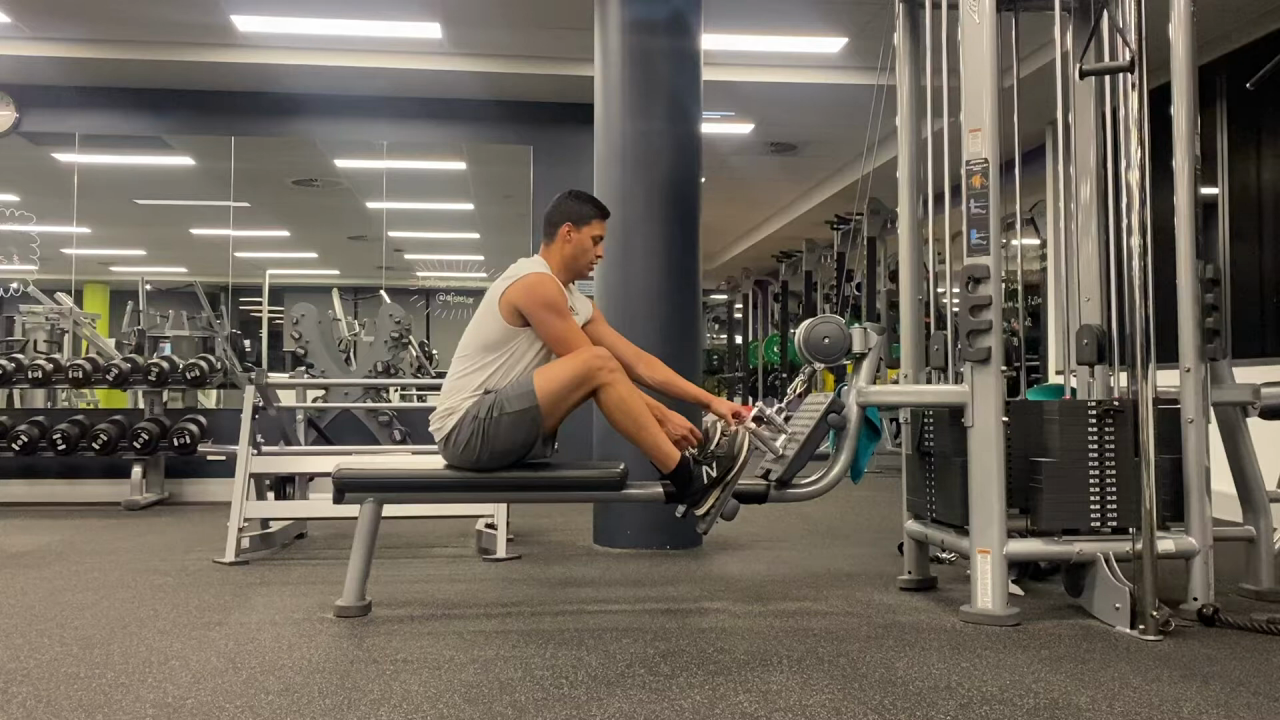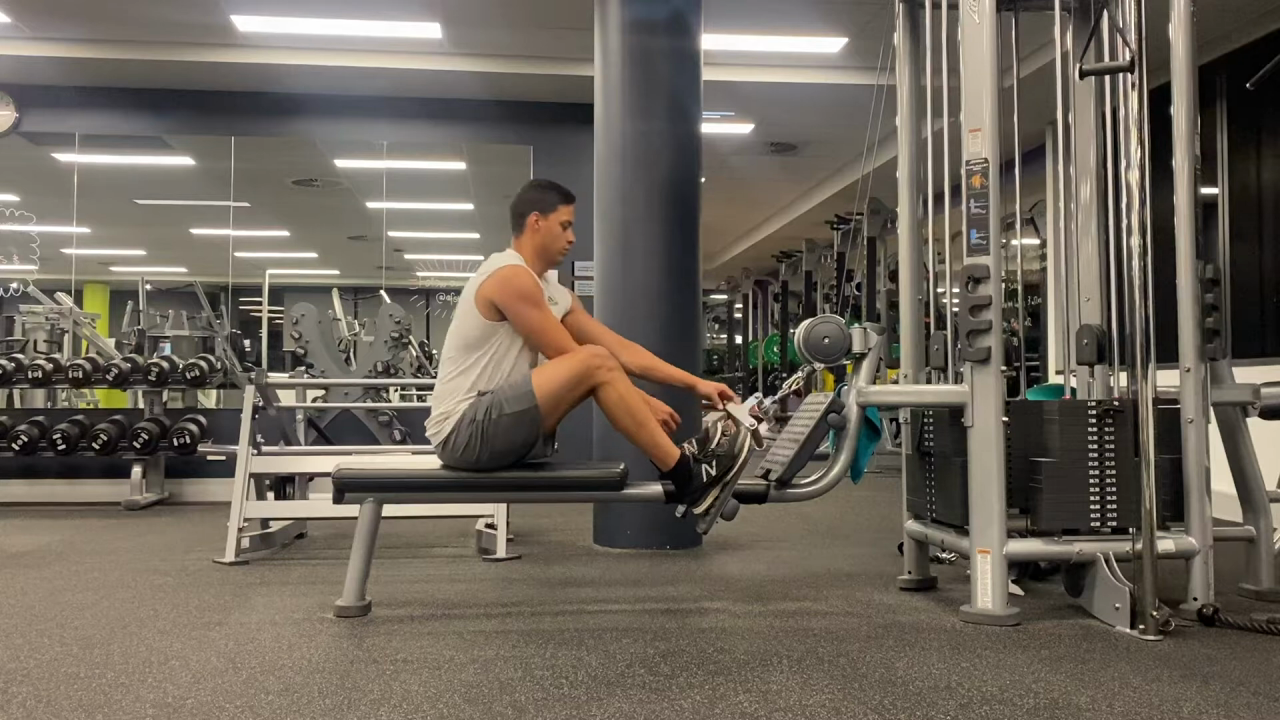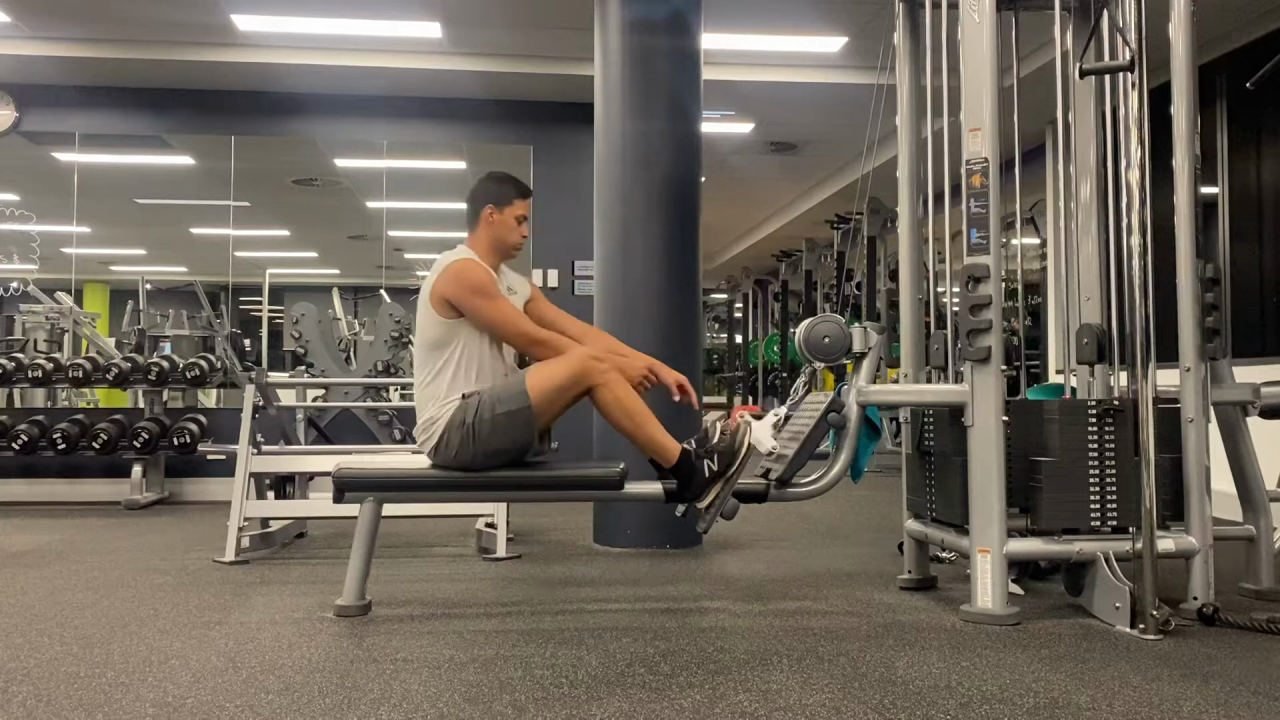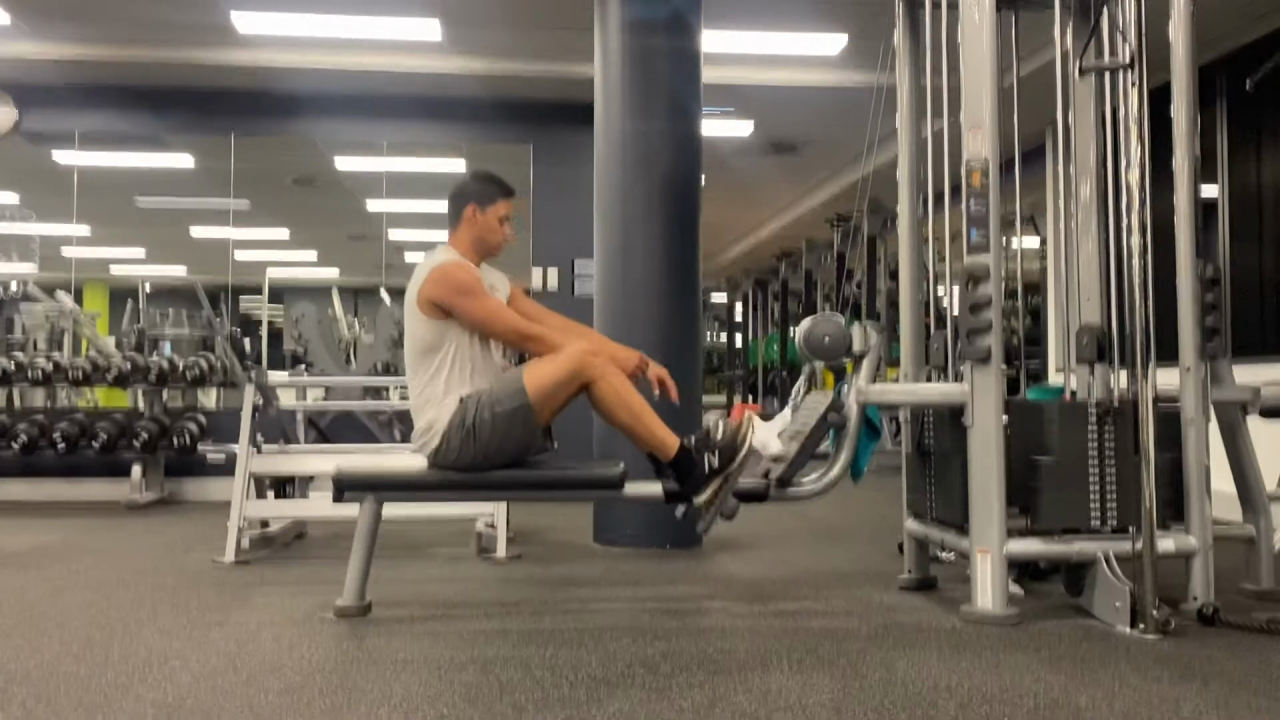
dt=0.2s
person 1, frame 1
left shoulder: (573, 302)
right shoulder: (536, 284)
left elbow: (638, 363)
right elbow: (590, 363)
left wrist: (711, 401)
right wrist: (663, 416)
left hip: (495, 426)
right hip: (467, 431)
right knee: (598, 364)
left ankle: (677, 463)
right ankle: (689, 479)
person 1, frame 2
left shoulder: (551, 292)
right shoulder: (509, 278)
left elbow: (619, 349)
right elbow: (565, 356)
left wrist: (693, 382)
right wrist: (642, 401)
left hip: (492, 424)
right hip: (464, 431)
left knee: (604, 363)
right knee: (596, 363)
left ankle: (676, 460)
right ankle: (688, 477)
person 1, frame 3
left shoulder: (509, 283)
right shoulder: (461, 272)
left elbow: (580, 333)
right elbow: (535, 343)
left wrist: (655, 366)
right wrist: (619, 367)
left hip: (480, 421)
right hip: (453, 433)
left knee: (590, 362)
right knee: (592, 365)
left ankle: (676, 458)
right ankle: (689, 471)
person 1, frame 4
left shoulder: (490, 280)
right shoulder: (446, 273)
left elbow: (563, 329)
right elbow: (525, 338)
left wrist: (637, 358)
right wrist: (611, 358)
left hip: (476, 422)
right hip: (452, 434)
left knee: (587, 362)
right knee: (587, 360)
left ankle: (675, 455)
right ankle: (688, 466)
